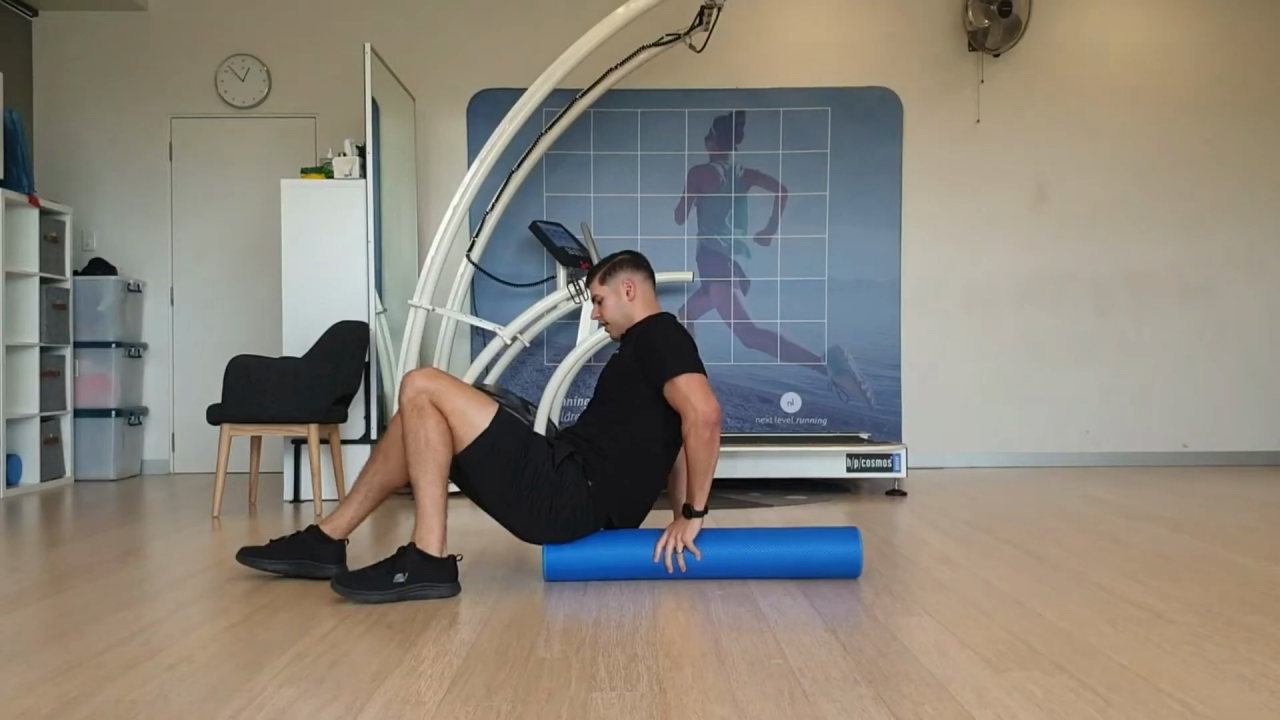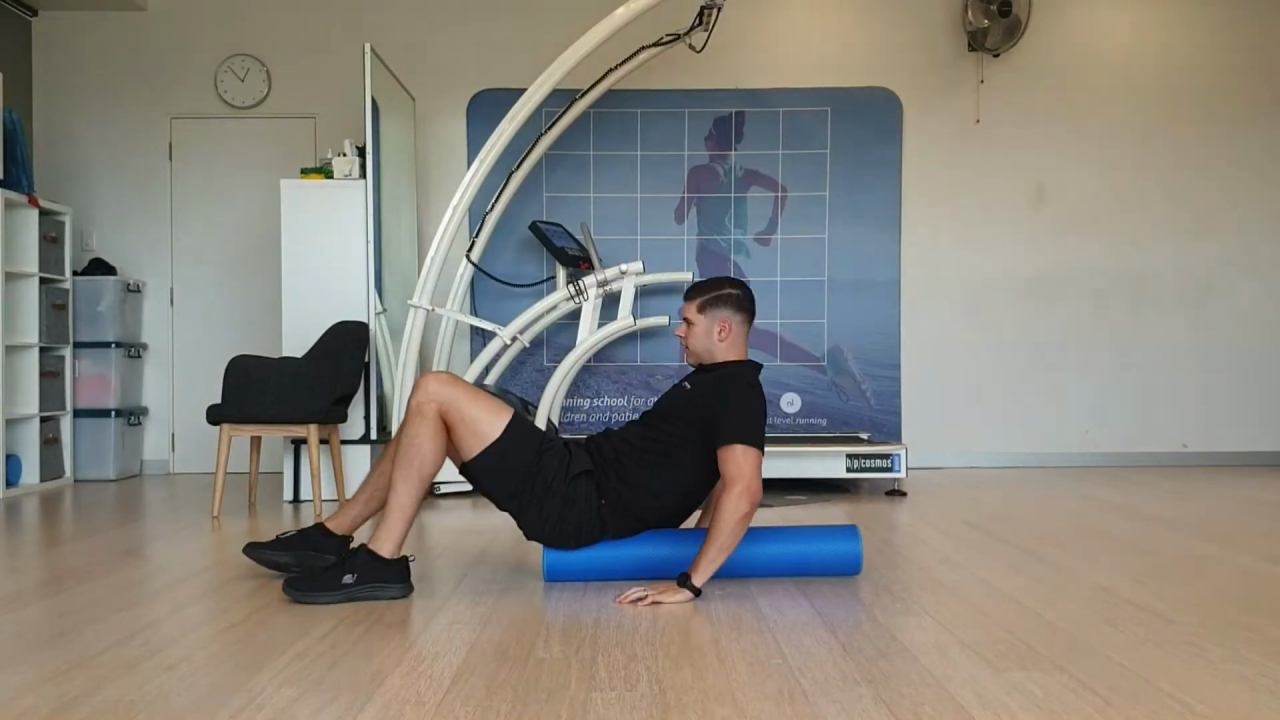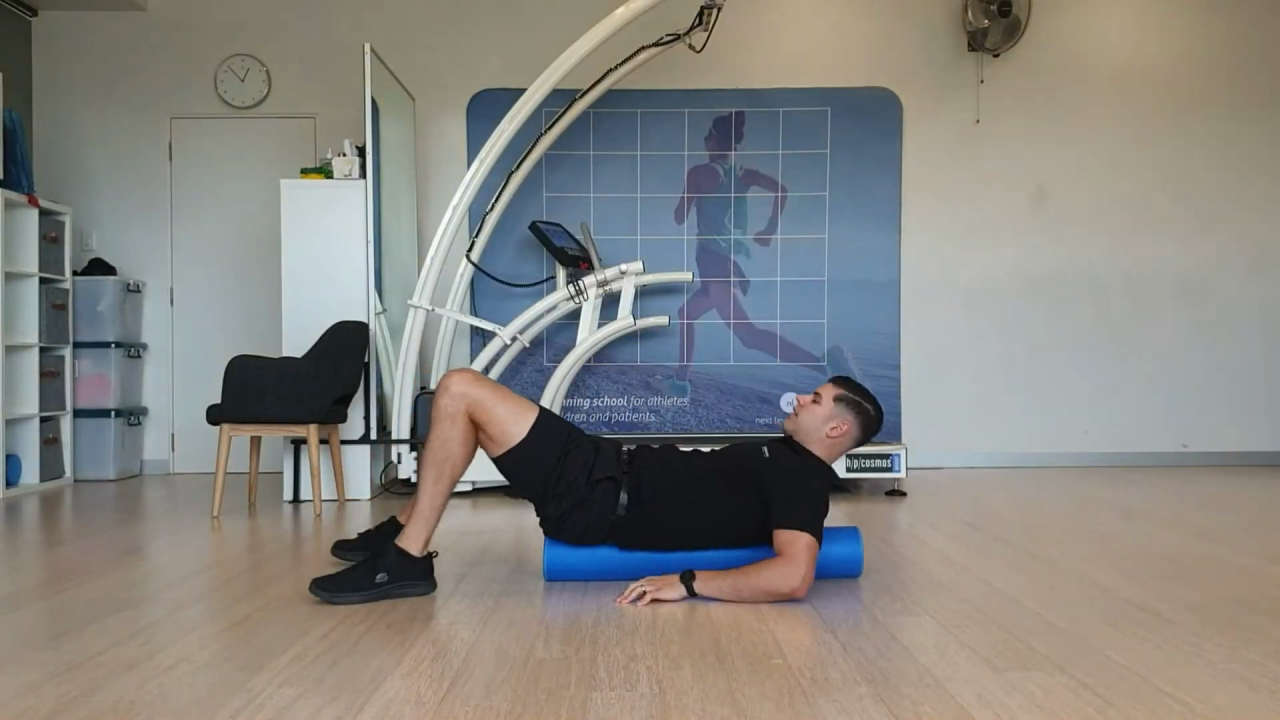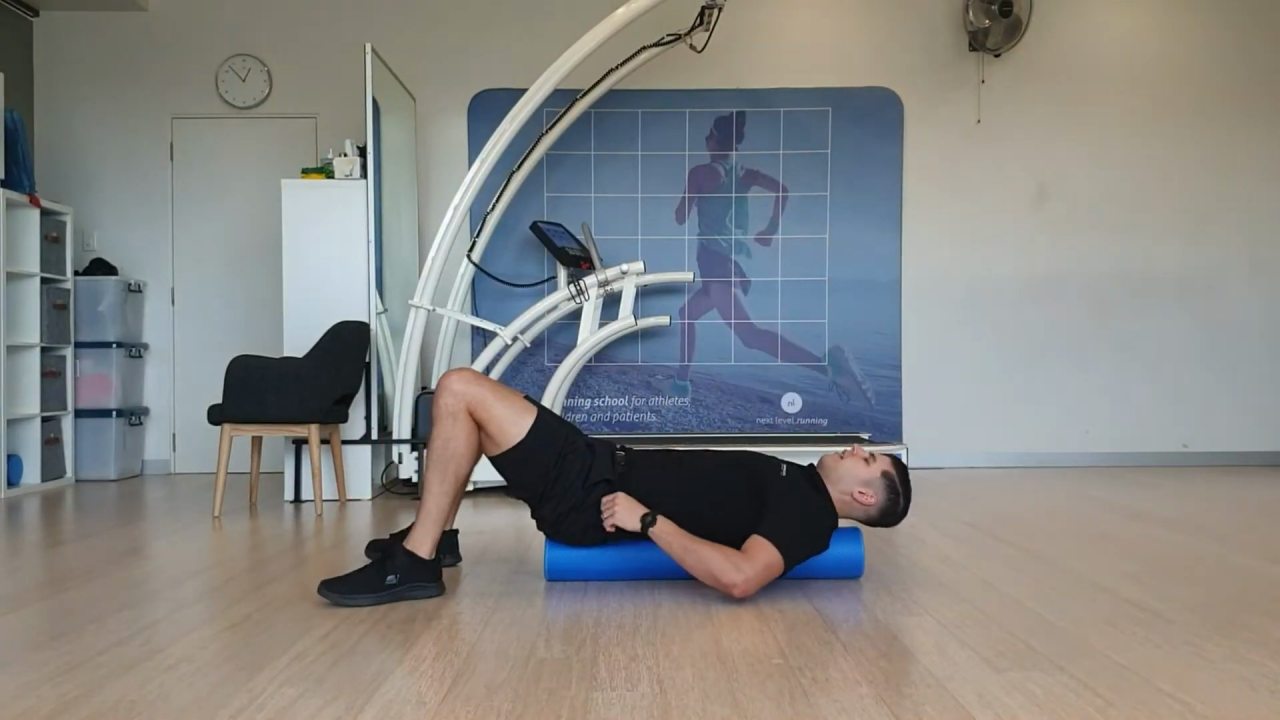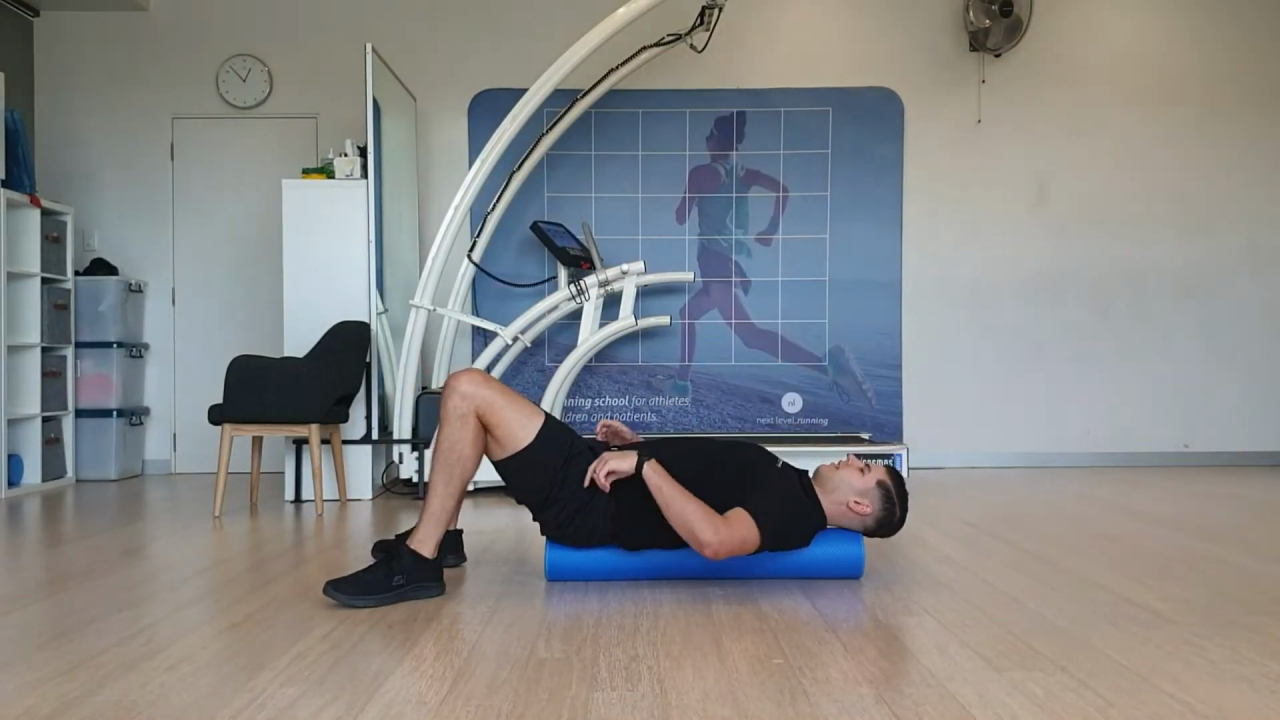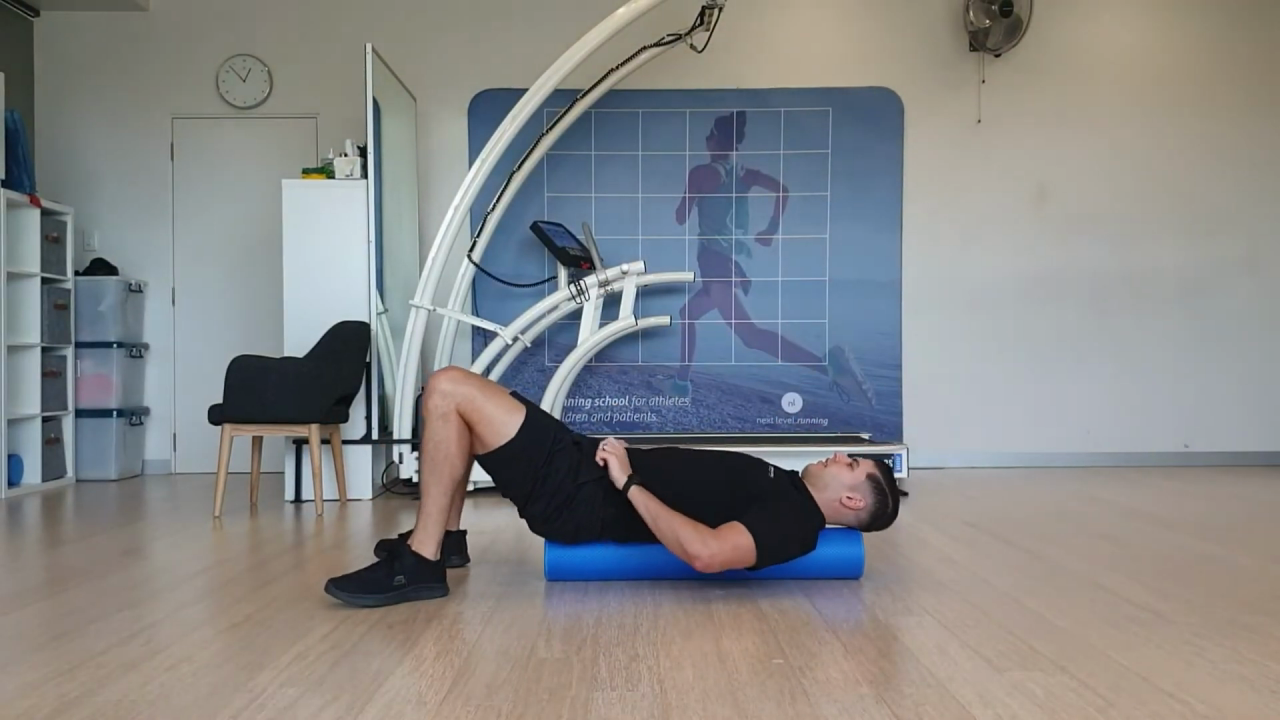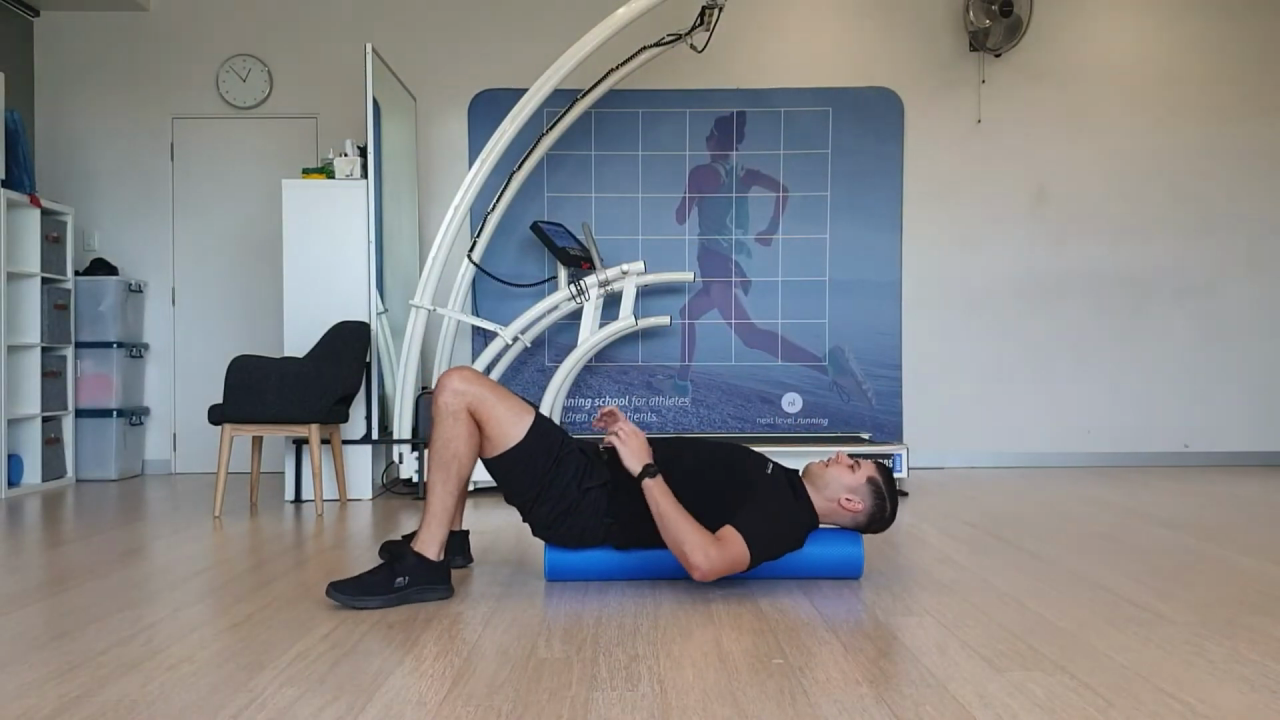
dt=0.7s
person 1, frame 1
left shoulder: (659, 335)
right shoulder: (652, 345)
left elbow: (703, 416)
right elbow: (673, 436)
left wrist: (693, 515)
right wrist: (679, 514)
left hip: (563, 494)
right hip: (572, 488)
left knee: (421, 388)
right knee: (418, 419)
left ankle: (430, 561)
right ankle: (326, 540)
person 1, frame 2
left shoulder: (733, 392)
right shoulder: (721, 383)
left elbow: (744, 491)
right elbow: (724, 485)
left wrist: (688, 583)
left hip: (573, 503)
right hip: (578, 480)
left knee: (435, 392)
right knee: (432, 408)
left ankle: (380, 561)
right ankle: (332, 538)
person 1, frame 3
left shoulder: (803, 479)
right shoulder: (790, 460)
left elbow: (794, 576)
left wrist: (685, 584)
left hip: (597, 500)
right hip: (616, 468)
left knee: (459, 390)
right knee: (465, 402)
left ankle: (406, 560)
right ankle: (402, 529)
person 1, frame 4
left shoulder: (806, 516)
right shoulder: (798, 484)
left elbow: (738, 578)
left wrist: (647, 520)
left hip: (591, 500)
right hip: (608, 470)
left knee: (459, 390)
right knee: (467, 393)
left ankle: (415, 563)
right ankle: (434, 535)
person 1, frame 5
left shoulder: (794, 512)
right shoulder: (791, 487)
left elbow: (712, 538)
left wrist: (642, 464)
right wrist: (639, 446)
left hip: (586, 499)
right hip: (603, 478)
left knee: (468, 390)
right knee: (469, 394)
left ankle: (417, 561)
right ankle: (439, 536)
person 1, frame 6
left shoulder: (794, 522)
right shoulder: (782, 488)
left elbow: (706, 552)
left wrist: (628, 483)
right wrist: (629, 460)
left hip: (582, 499)
right hip: (599, 474)
left knee: (447, 390)
right knee: (457, 390)
left ankle: (420, 563)
right ankle: (445, 538)
person 1, frame 7
left shoulder: (786, 517)
right shoulder: (781, 487)
left elbow: (704, 560)
left wrist: (644, 469)
right wrist: (633, 441)
left hip: (585, 504)
right hip: (593, 474)
left knee: (459, 389)
right knee: (461, 394)
left ankle: (424, 565)
right ankle: (447, 538)
person 2, frame 1
left shoulder: (700, 173)
right shoulder: (745, 174)
left elbow: (680, 218)
right elbow: (781, 189)
left wrist: (687, 196)
right wrist: (771, 229)
left hip: (714, 260)
right hip: (736, 260)
left knee: (748, 333)
right knee: (686, 315)
left ankle: (826, 365)
person 2, frame 2
left shoulder: (700, 172)
right shoulder: (745, 173)
left elbow: (680, 218)
right elbow: (780, 189)
left wrist: (686, 196)
right wrist: (770, 230)
left hip: (715, 260)
right hip: (736, 261)
left knee: (748, 333)
left ankle: (825, 364)
person 2, frame 3
left shoulder: (699, 173)
right shoulder: (744, 173)
left elbow: (680, 218)
right elbow: (780, 190)
left wrist: (686, 197)
right wrist: (770, 229)
left hip: (714, 260)
right hip: (734, 261)
left knee: (747, 333)
right knee: (686, 314)
left ankle: (823, 365)
right ankle: (680, 381)
person 2, frame 4
left shoulder: (701, 173)
right shoulder: (745, 173)
left elbow: (681, 218)
right elbow: (782, 190)
left wrist: (690, 196)
right wrist: (771, 230)
left hip: (715, 261)
right hip: (736, 261)
left knee: (749, 334)
right knee: (688, 314)
left ankle: (827, 366)
right ankle: (681, 382)
person 2, frame 5
left shoulder: (701, 173)
right shoulder: (746, 174)
left elbow: (681, 218)
right elbow: (782, 190)
left wrist: (690, 196)
right wrist: (771, 230)
left hip: (715, 261)
right hip: (735, 261)
left knee: (750, 334)
right knee: (688, 315)
left ankle: (827, 365)
right ankle: (681, 382)
person 2, frame 6
left shoulder: (702, 173)
right shoulder: (746, 174)
left elbow: (681, 218)
right elbow: (782, 190)
left wrist: (692, 195)
right wrist: (771, 231)
left hip: (716, 261)
right hip: (736, 261)
left knee: (750, 334)
right knee: (688, 314)
left ankle: (827, 366)
right ankle: (681, 382)
person 2, frame 7
left shoulder: (701, 173)
right shoulder: (745, 174)
left elbow: (681, 218)
right elbow: (782, 190)
left wrist: (688, 196)
right wrist: (771, 230)
left hip: (715, 261)
right hip: (735, 261)
left knee: (750, 334)
right knee: (687, 314)
left ankle: (827, 365)
right ankle: (681, 382)
